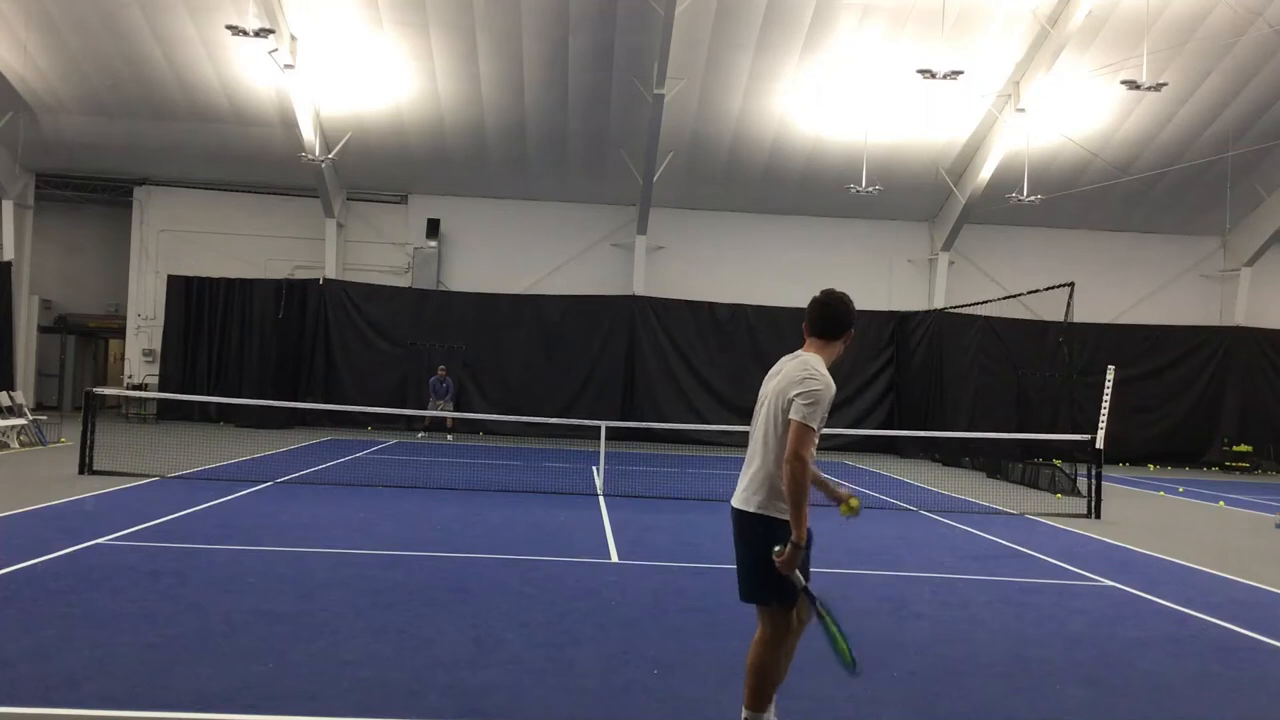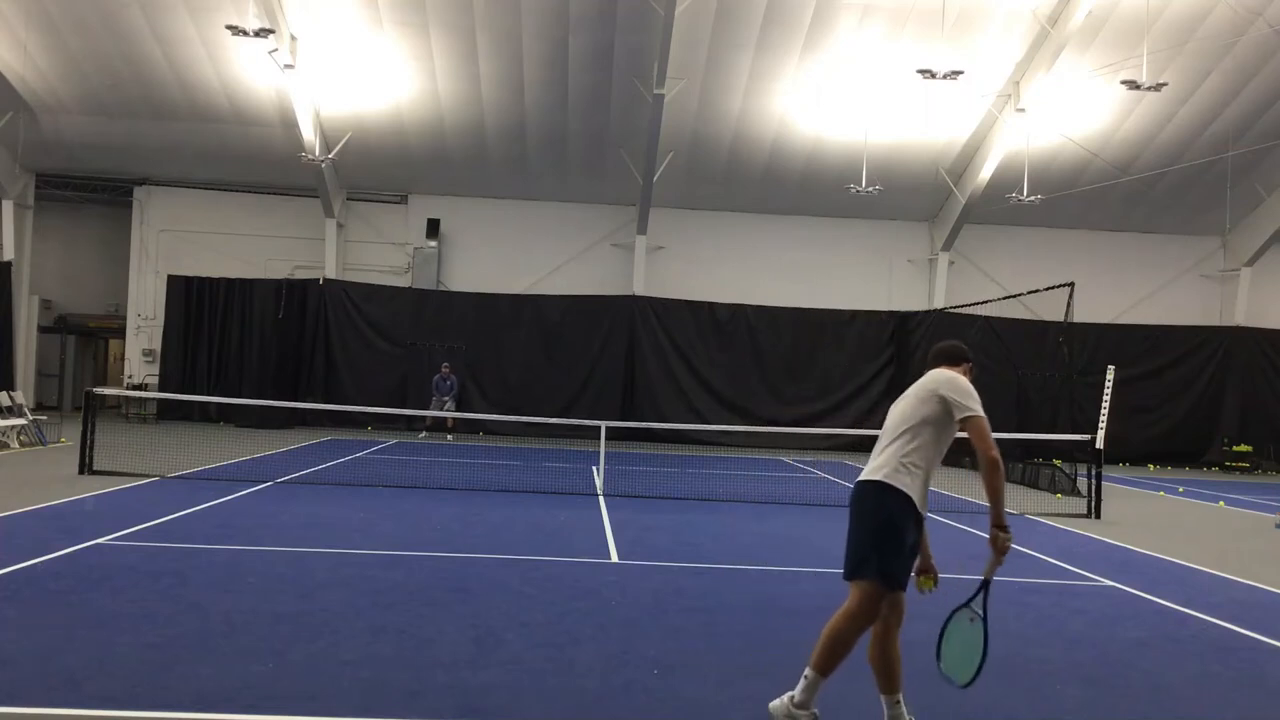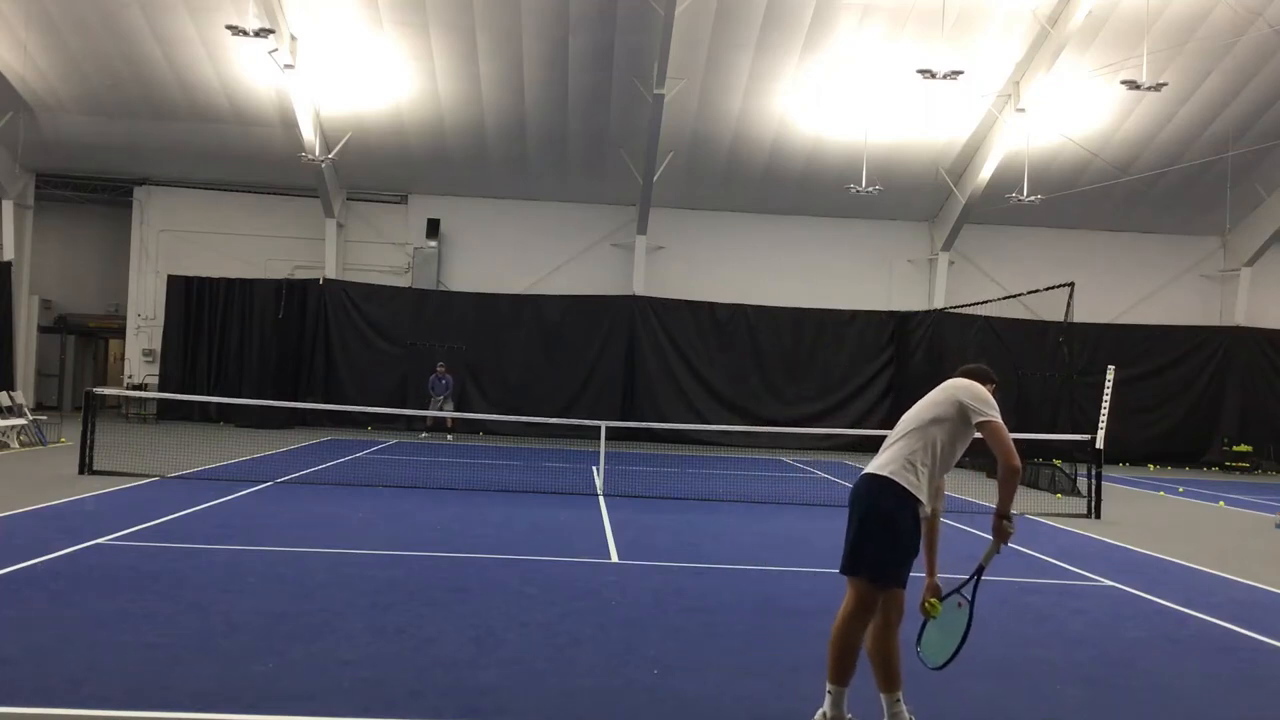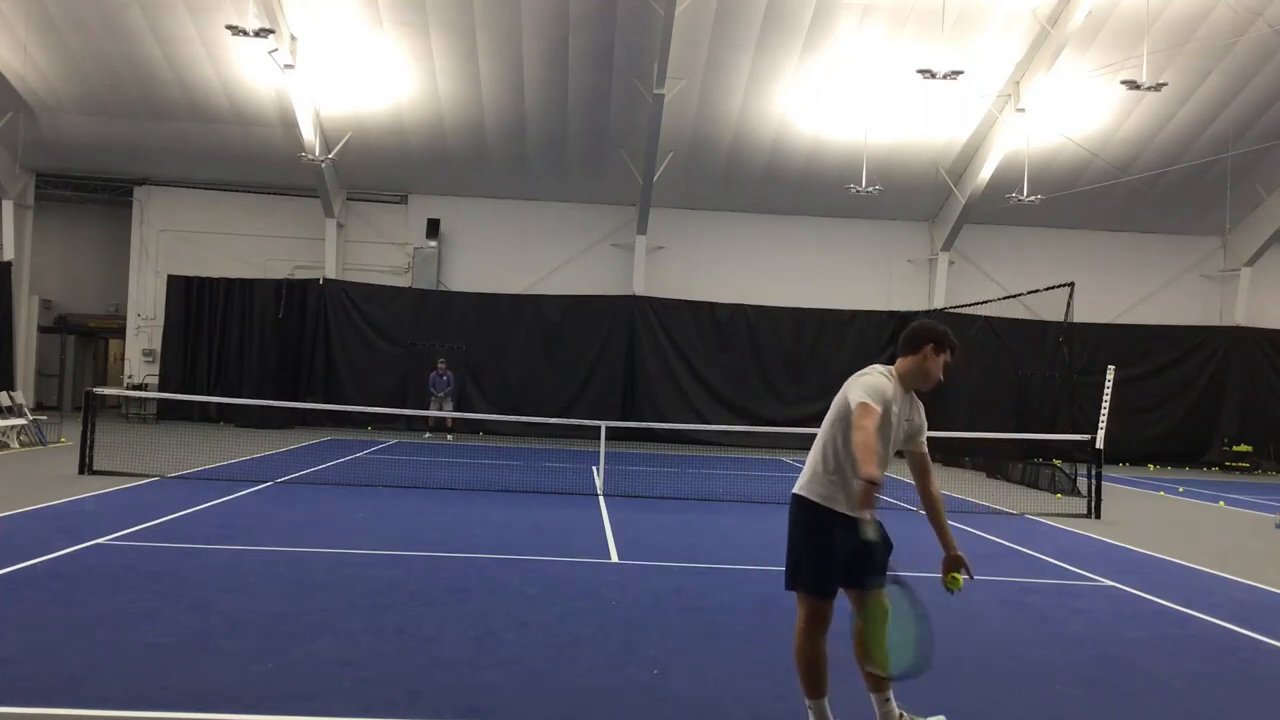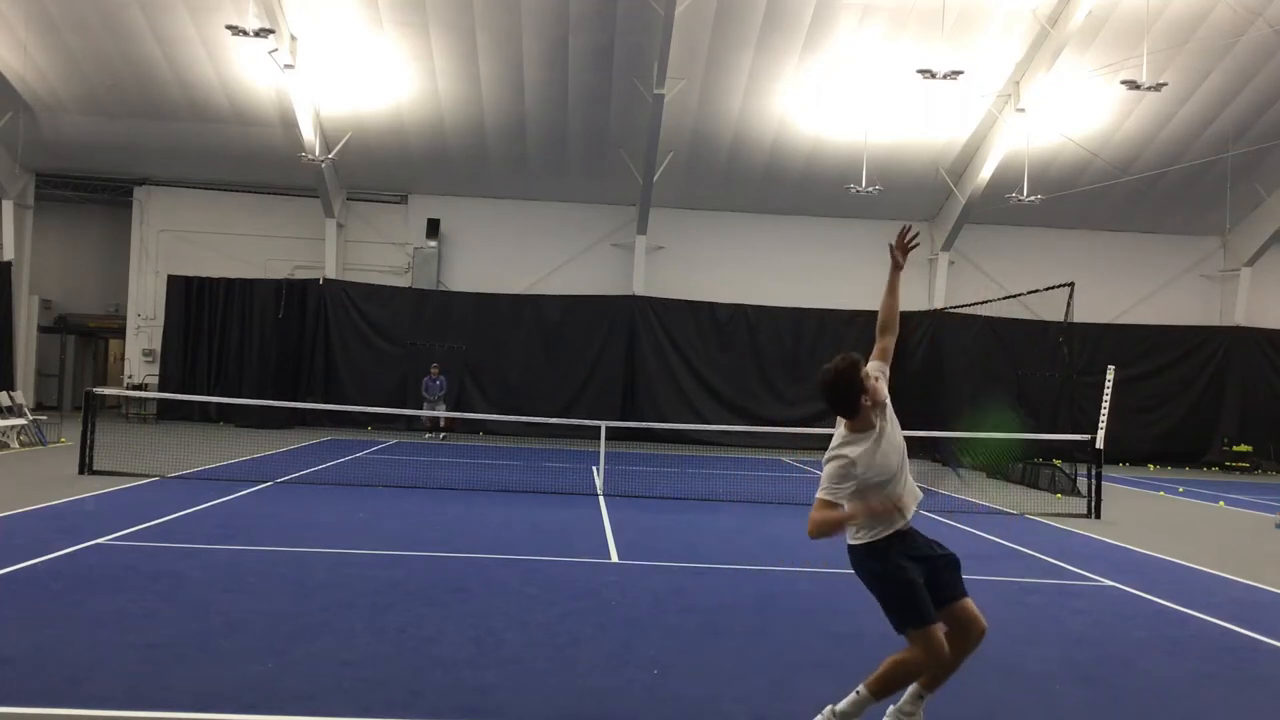
dt=1s
person 1, frame 1
left shoulder: (784, 367)
right shoulder: (816, 380)
right elbow: (795, 459)
left wrist: (831, 490)
right wrist: (798, 535)
left hip: (760, 508)
right hip: (770, 516)
left knee: (796, 615)
right knee: (777, 625)
person 1, frame 2
left shoulder: (919, 392)
right shoulder: (955, 384)
right elbow: (989, 456)
left wrist: (923, 553)
right wrist: (998, 525)
left hip: (886, 498)
right hip: (886, 497)
left knee: (890, 613)
right knee: (865, 604)
person 1, frame 3
left shoulder: (946, 410)
right shoulder: (972, 390)
left elbow: (932, 505)
right elbow: (1010, 463)
left wrist: (931, 576)
right wrist: (1002, 515)
left hip: (897, 501)
right hip: (887, 494)
left knee: (889, 613)
right knee: (862, 603)
person 1, frame 4
left shoulder: (913, 409)
right shoulder: (874, 381)
left elbow: (926, 481)
right elbow: (863, 428)
left wrist: (949, 548)
right wrist: (869, 475)
left hip: (858, 514)
right hip: (818, 507)
left knee: (873, 613)
right knee: (815, 617)
person 1, frame 5
left shoulder: (875, 397)
right shoulder: (846, 456)
left elbow: (886, 333)
right elbow: (815, 524)
left wrist: (896, 270)
right wrist: (862, 508)
left hip: (906, 536)
right hip: (880, 551)
left knee: (971, 629)
right knee: (930, 651)
